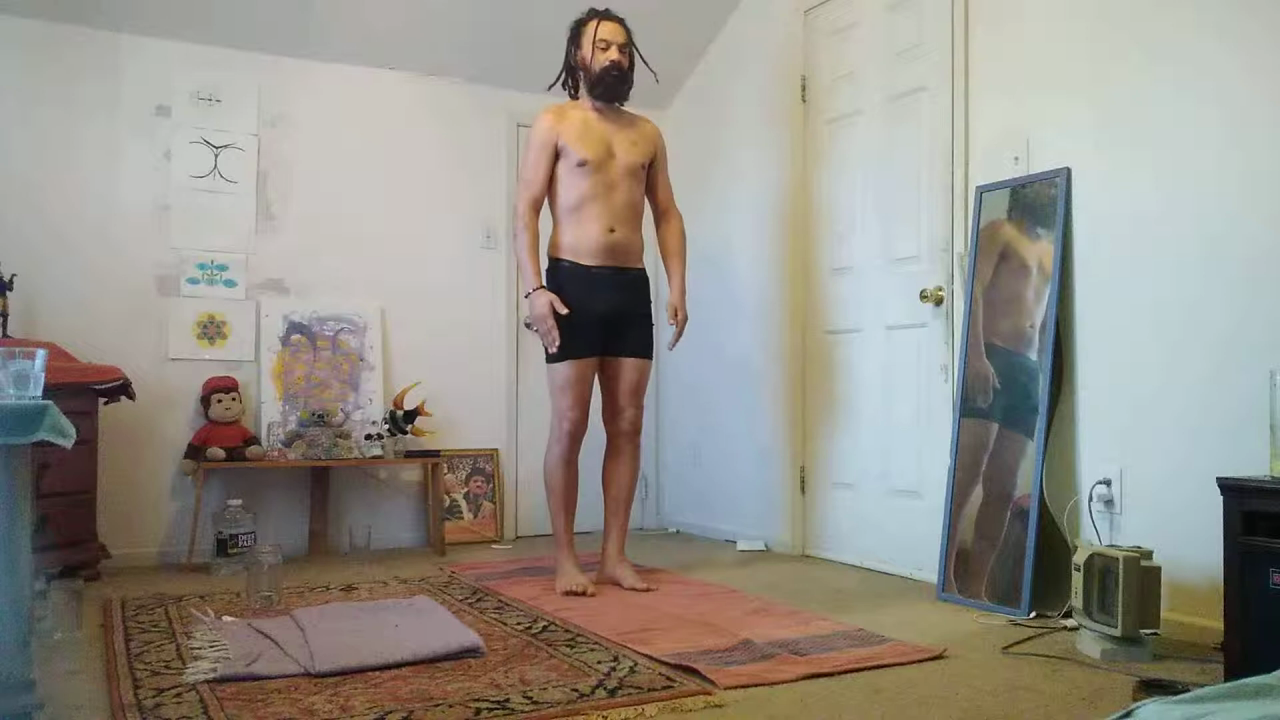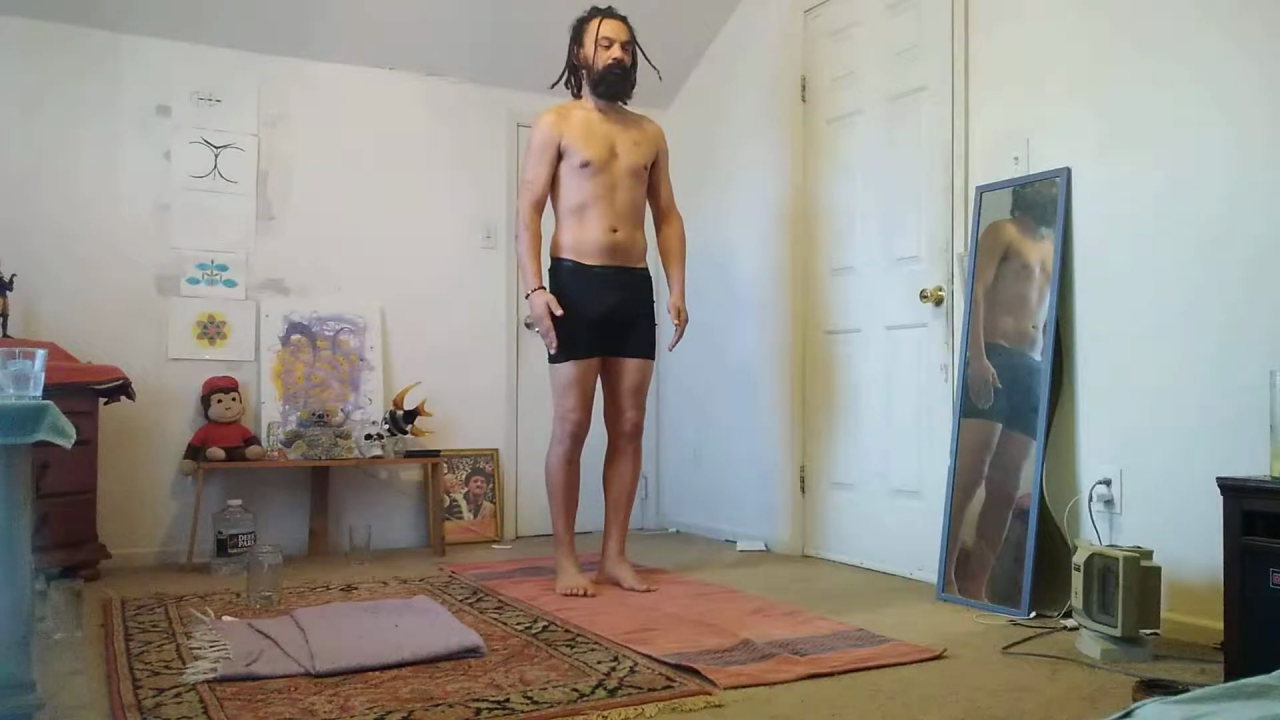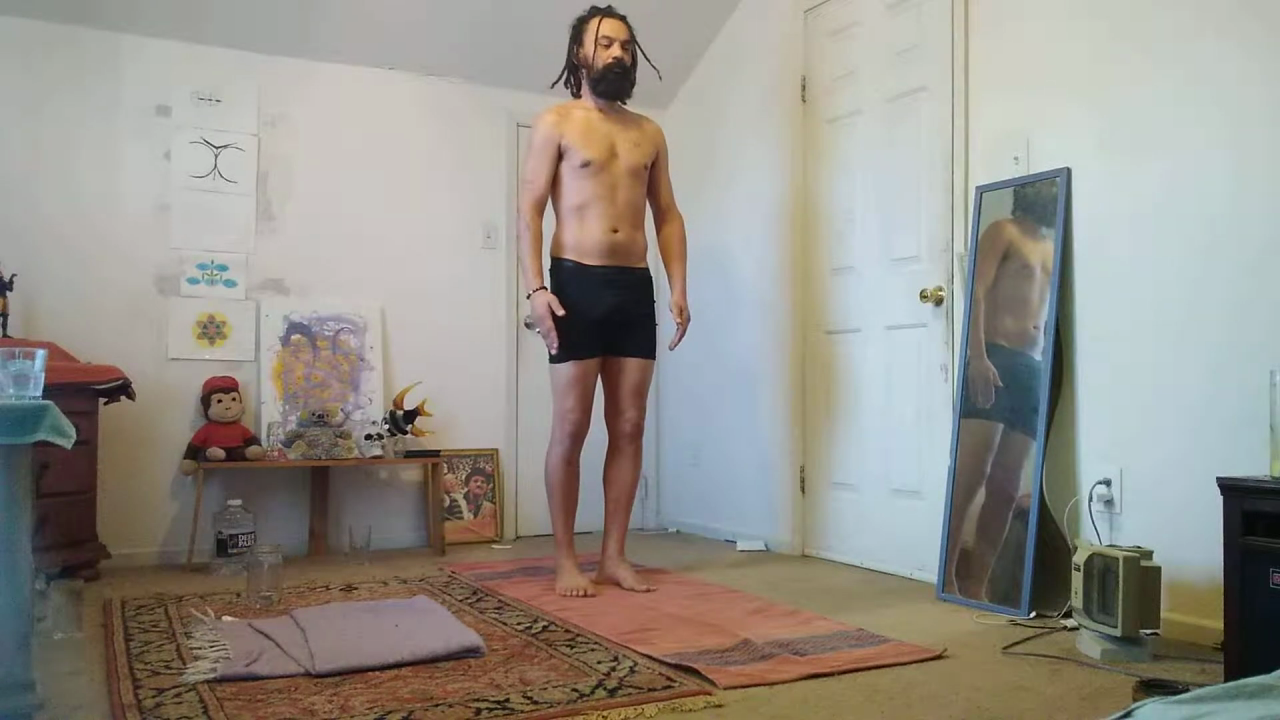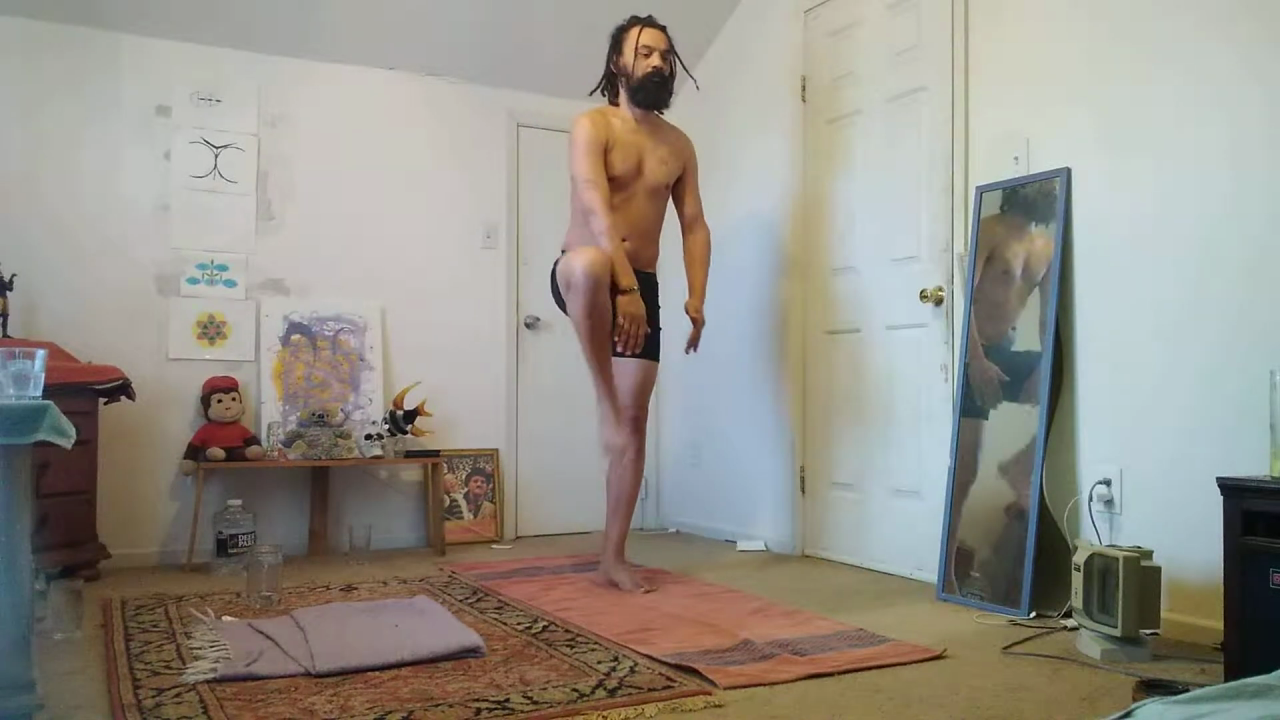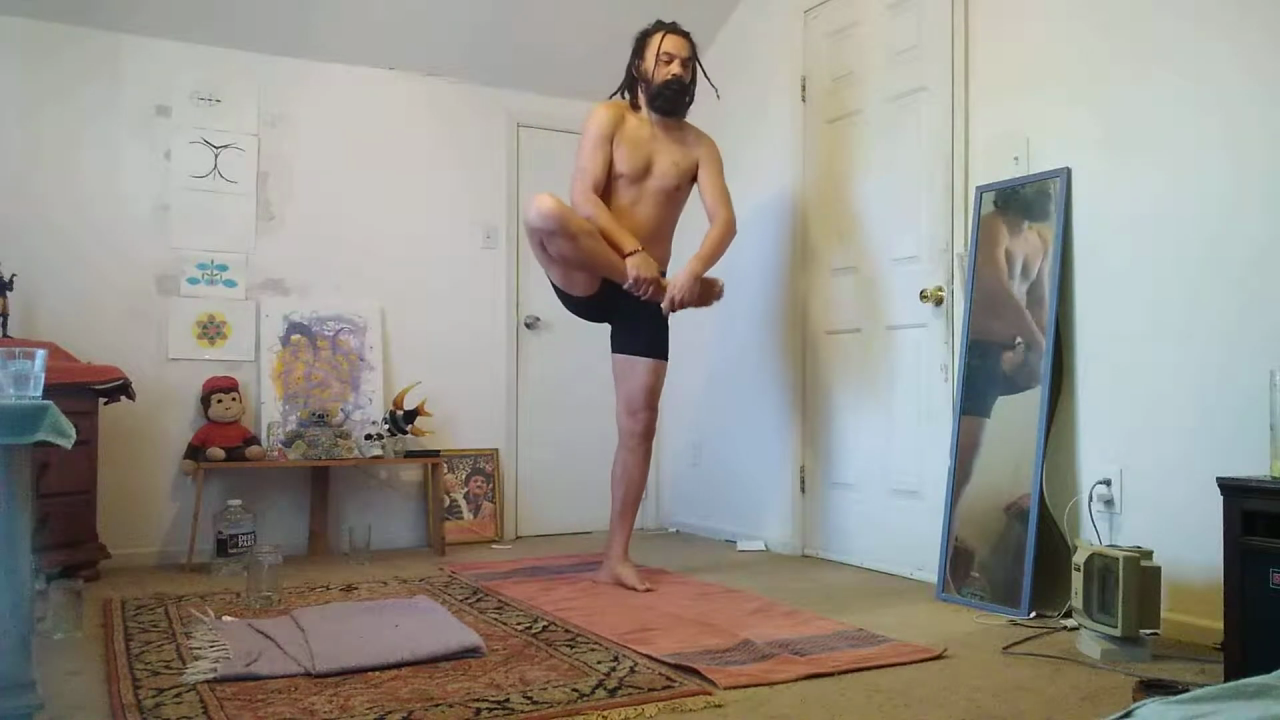
dt=1s
person 1, frame 1
left shoulder: (647, 133)
right shoulder: (553, 124)
left elbow: (667, 214)
right elbow: (527, 209)
left wrist: (677, 289)
right wrist: (535, 288)
left hip: (632, 288)
right hip: (574, 284)
left knee: (627, 425)
right knee: (569, 426)
left ankle: (614, 555)
right ankle: (565, 559)
person 1, frame 2
left shoulder: (649, 133)
right shoulder: (555, 124)
left elbow: (667, 216)
right elbow: (528, 210)
left wrist: (677, 289)
right wrist: (534, 288)
left hip: (635, 288)
right hip: (577, 284)
left knee: (629, 427)
right knee: (571, 427)
left ankle: (614, 555)
right ankle: (566, 560)
person 1, frame 3
left shoulder: (649, 133)
right shoulder: (555, 123)
left elbow: (668, 215)
right elbow: (529, 210)
left wrist: (678, 288)
right wrist: (535, 288)
left hip: (635, 287)
right hip: (577, 283)
left knee: (629, 426)
right knee: (571, 427)
left ankle: (614, 555)
right ankle: (566, 560)
person 1, frame 4
left shoulder: (679, 145)
right shoulder: (592, 127)
left elbow: (694, 225)
right elbow: (596, 212)
left wrist: (696, 297)
right wrist: (623, 289)
left hip: (641, 287)
right hip: (588, 283)
left knee: (639, 424)
right knee: (587, 261)
left ankle: (613, 558)
right ankle: (608, 405)
person 1, frame 5
left shoulder: (699, 145)
right shoulder: (609, 118)
left elbow: (724, 220)
right elbow: (584, 197)
left wrist: (689, 272)
right wrist: (633, 254)
left hip: (646, 291)
right hip: (588, 279)
left knee: (639, 422)
right knee: (543, 209)
left ankle: (616, 557)
person 2, frame 1
left shoulder: (1051, 250)
right shoulder: (999, 232)
right elbow: (974, 293)
left wrist: (1047, 376)
right wrist: (976, 357)
left hip: (1029, 372)
right hip: (990, 362)
left knee: (1004, 487)
right knee: (966, 476)
left ankle: (975, 585)
right ankle: (944, 577)
person 2, frame 2
left shoulder: (1053, 248)
right shoulder: (1001, 232)
left elbow: (1049, 316)
right elbow: (976, 294)
right wrist: (977, 358)
left hip: (1033, 371)
right hip: (994, 361)
left knee: (1006, 487)
right knee: (968, 476)
left ankle: (975, 584)
right ankle: (945, 577)
person 2, frame 3
left shoulder: (1055, 251)
right shoulder: (1003, 232)
right elbow: (976, 293)
right wrist: (978, 357)
left hip: (1034, 371)
right hip: (994, 362)
left knee: (1006, 488)
right knee: (970, 476)
left ankle: (975, 585)
right ankle: (945, 578)
person 2, frame 4
left shoulder: (1047, 247)
right shoulder: (988, 230)
left elbow: (1050, 314)
right wrist: (976, 359)
left hip: (1006, 355)
right hip: (973, 357)
right knee: (963, 469)
left ankle: (1023, 464)
right ankle: (945, 575)
person 2, frame 5
left shoulder: (1041, 239)
right shoulder: (992, 226)
left elbow: (1039, 302)
right elbow: (998, 288)
left wrist: (1035, 349)
right wrist: (1037, 344)
left hip: (1012, 355)
right hip: (978, 355)
right knee: (961, 465)
right ankle: (942, 569)
